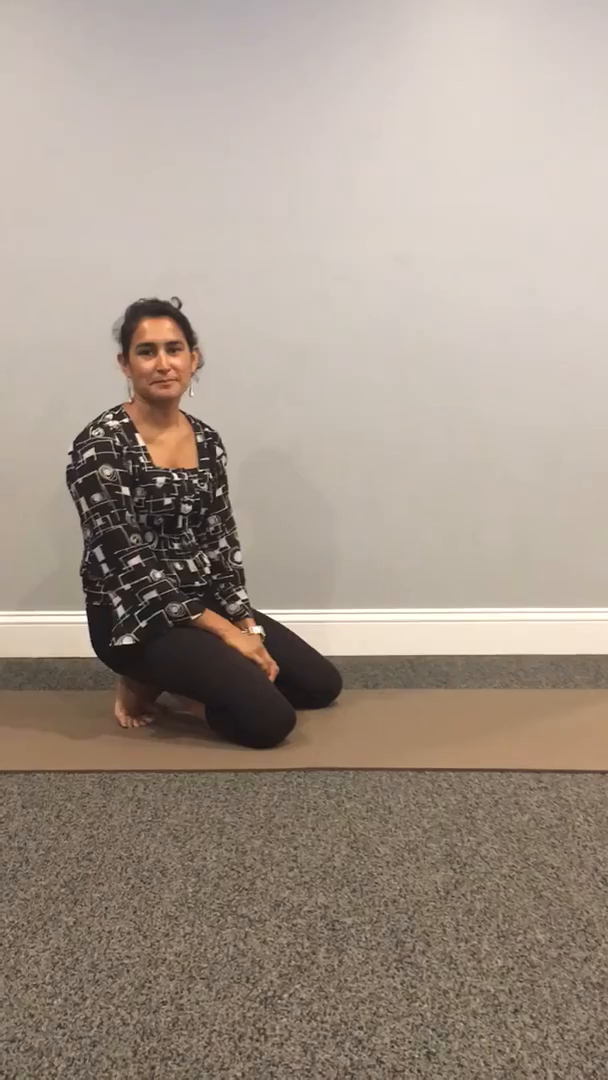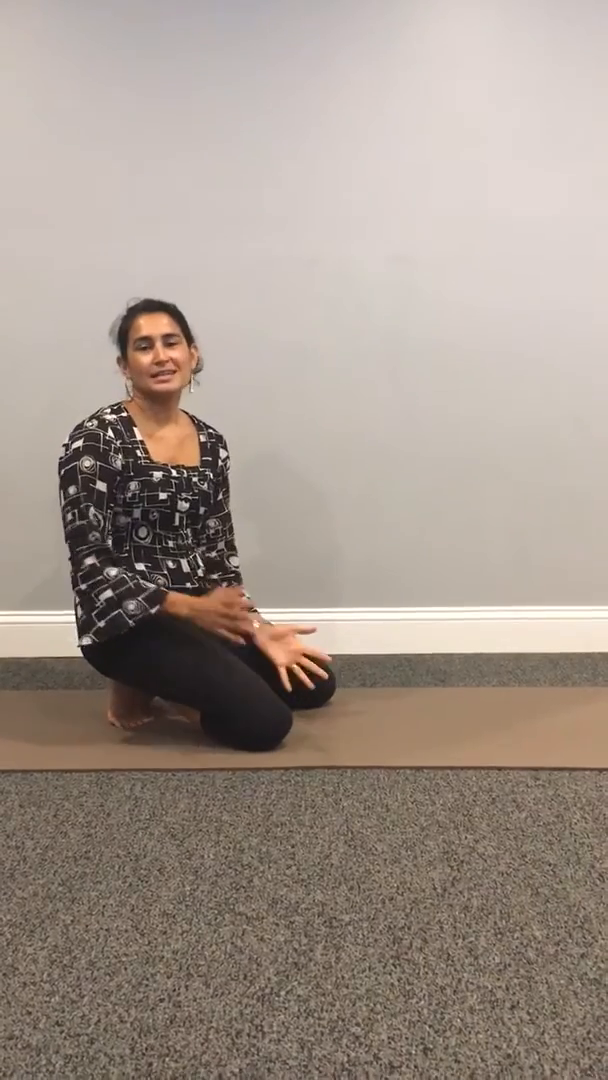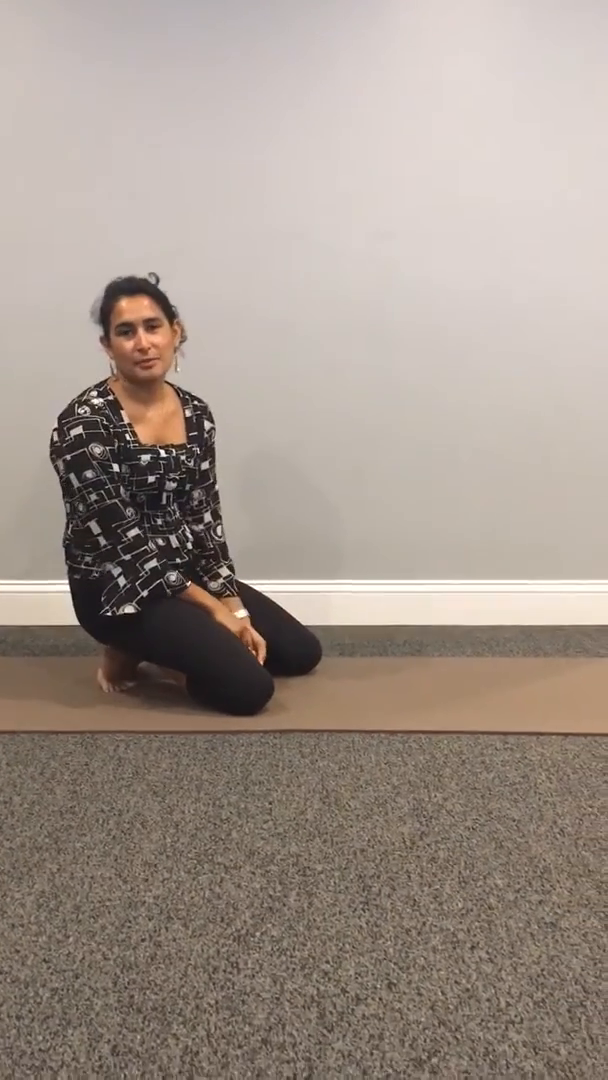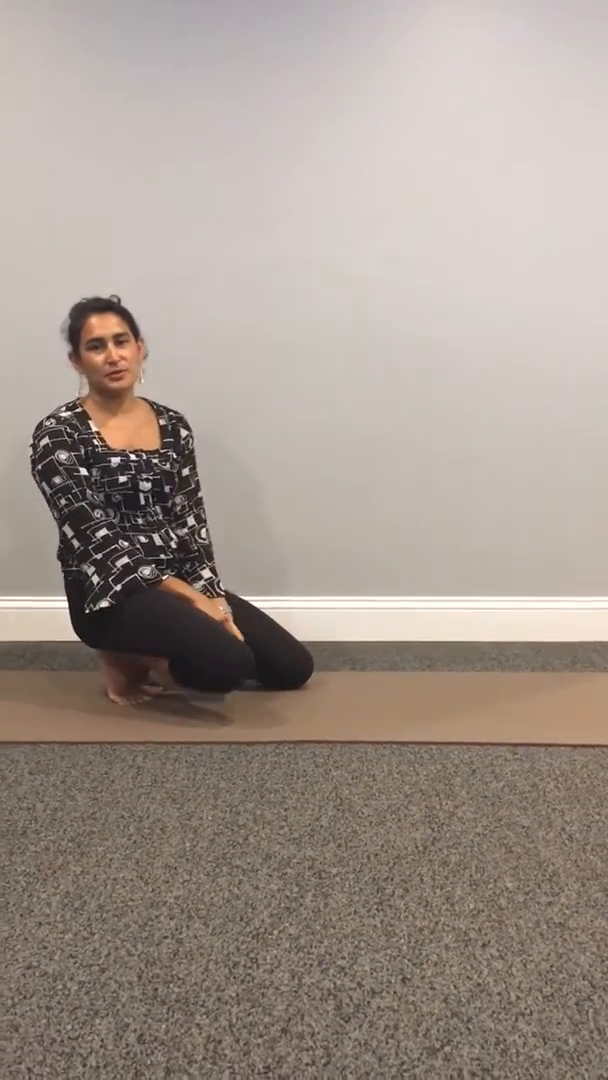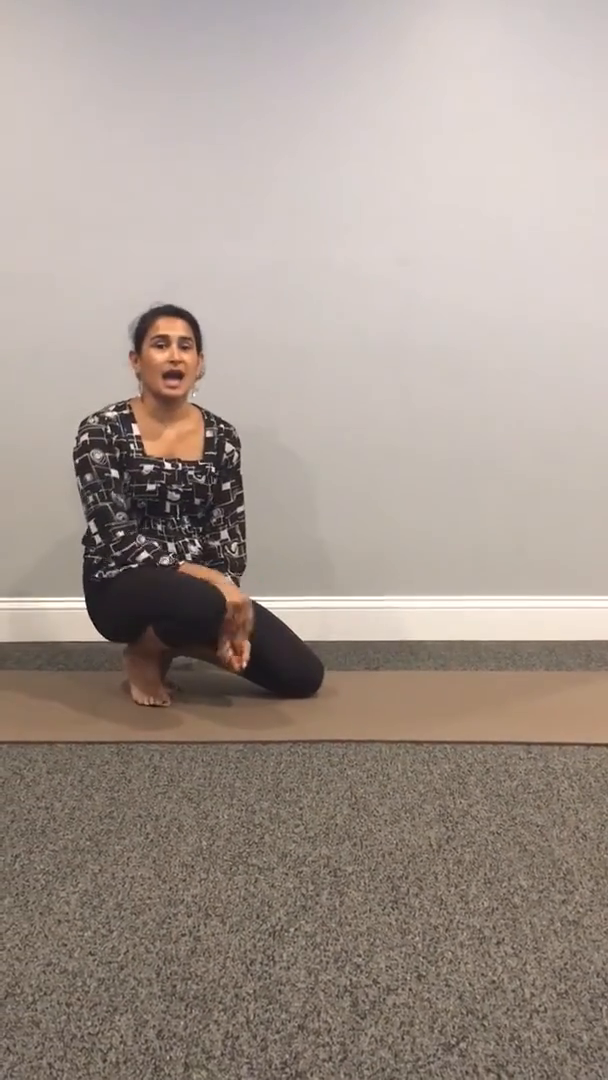
dt=1s
person 1, frame 1
left shoulder: (206, 441)
right shoulder: (101, 445)
left elbow: (222, 545)
right elbow: (127, 565)
left wrist: (247, 627)
right wrist: (225, 632)
left hip: (201, 602)
right hip: (135, 617)
left knee: (321, 685)
right knee: (269, 718)
left ankle: (181, 676)
right ankle: (146, 683)
person 1, frame 2
left shoulder: (211, 443)
right shoulder: (96, 440)
left elbow: (218, 548)
right elbow: (91, 562)
left wrist: (255, 626)
right wrist: (187, 607)
left hip: (194, 605)
right hip: (130, 621)
left knee: (314, 685)
right knee: (267, 722)
left ankle: (168, 681)
right ankle: (139, 686)
person 1, frame 3
left shoulder: (195, 413)
right shoulder: (84, 423)
left elbow: (205, 518)
right elbow: (120, 540)
left wrist: (234, 607)
right wrist: (213, 609)
left hip: (184, 573)
right hip: (116, 588)
left knee: (301, 653)
right knee: (249, 687)
left ankle: (158, 646)
right ankle: (130, 651)
person 1, frame 4
left shoulder: (172, 425)
right shoulder: (58, 435)
left elbow: (191, 523)
right elbow: (97, 541)
left wrist: (215, 600)
right wrist: (194, 599)
left hip: (179, 581)
right hip: (109, 595)
left knee: (294, 667)
right knee: (229, 663)
left ankle: (154, 649)
right ankle: (127, 658)
person 1, frame 5
left shoulder: (221, 437)
right shoulder: (101, 431)
left elbow: (229, 532)
right elbow: (117, 538)
left wrist: (227, 606)
right wrist: (211, 580)
left hip: (200, 585)
right hip: (123, 587)
left knee: (303, 676)
right knee: (200, 605)
left ankle: (174, 640)
right ankle: (144, 652)
